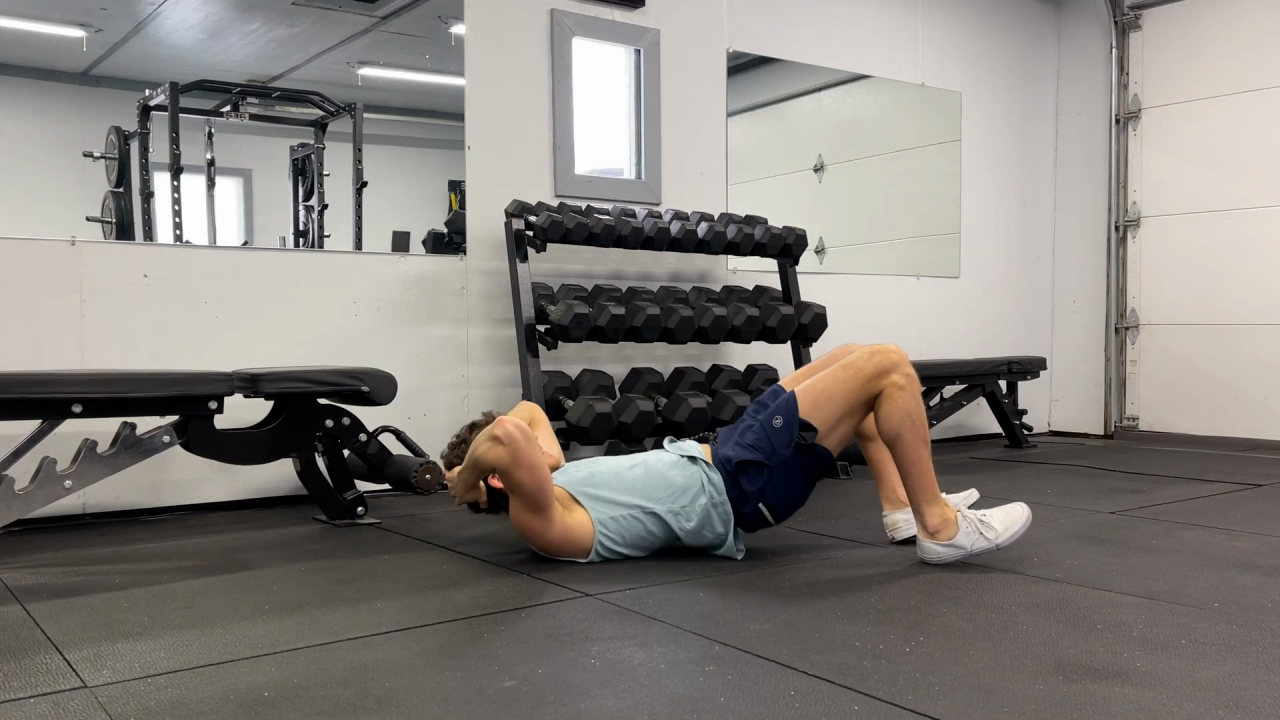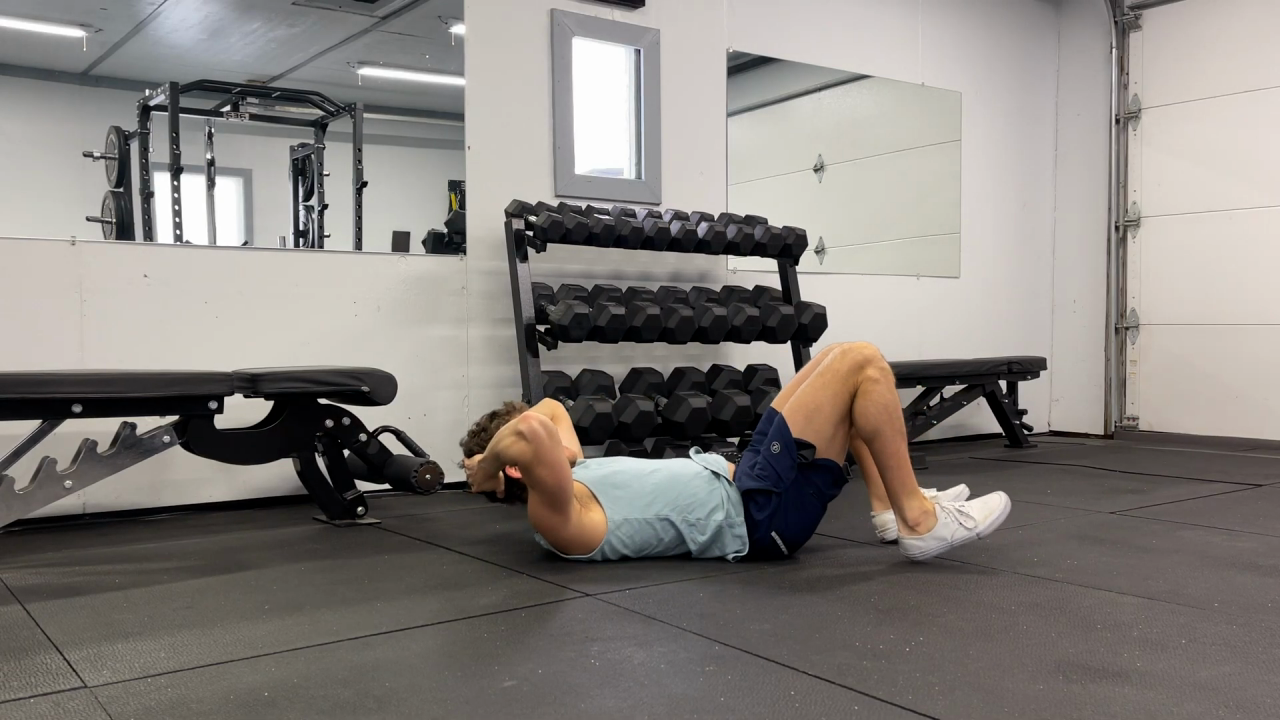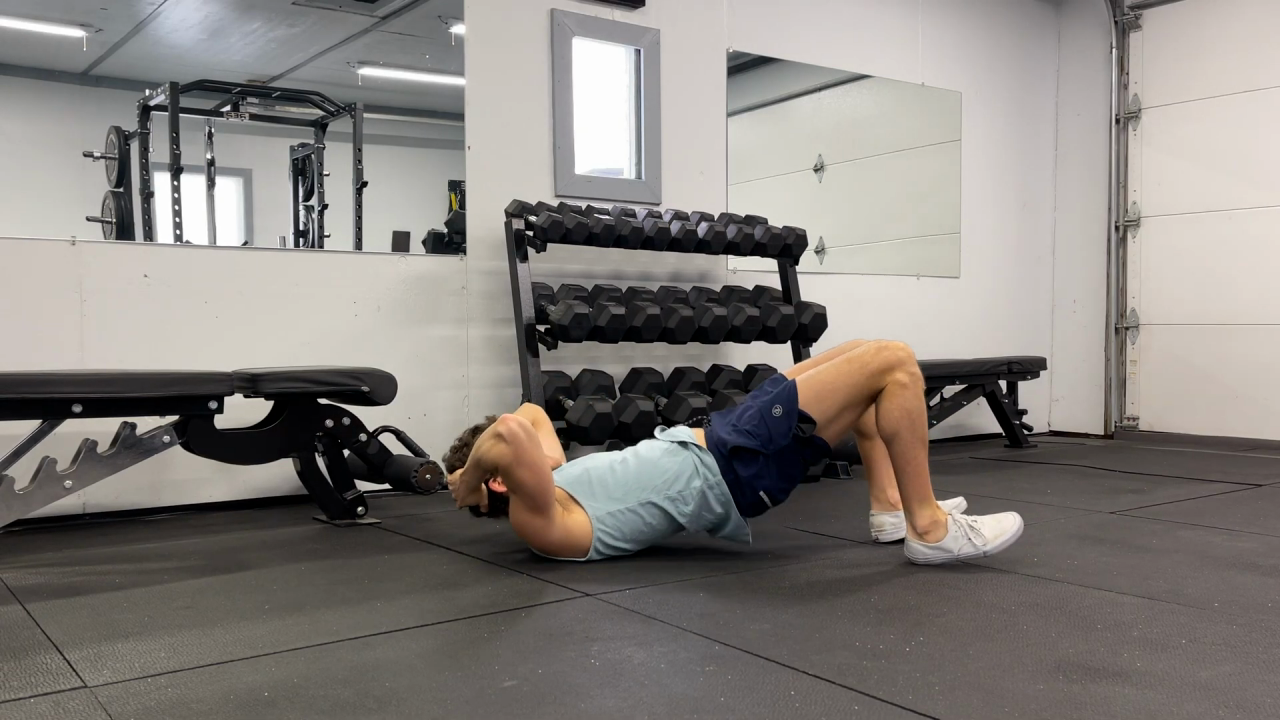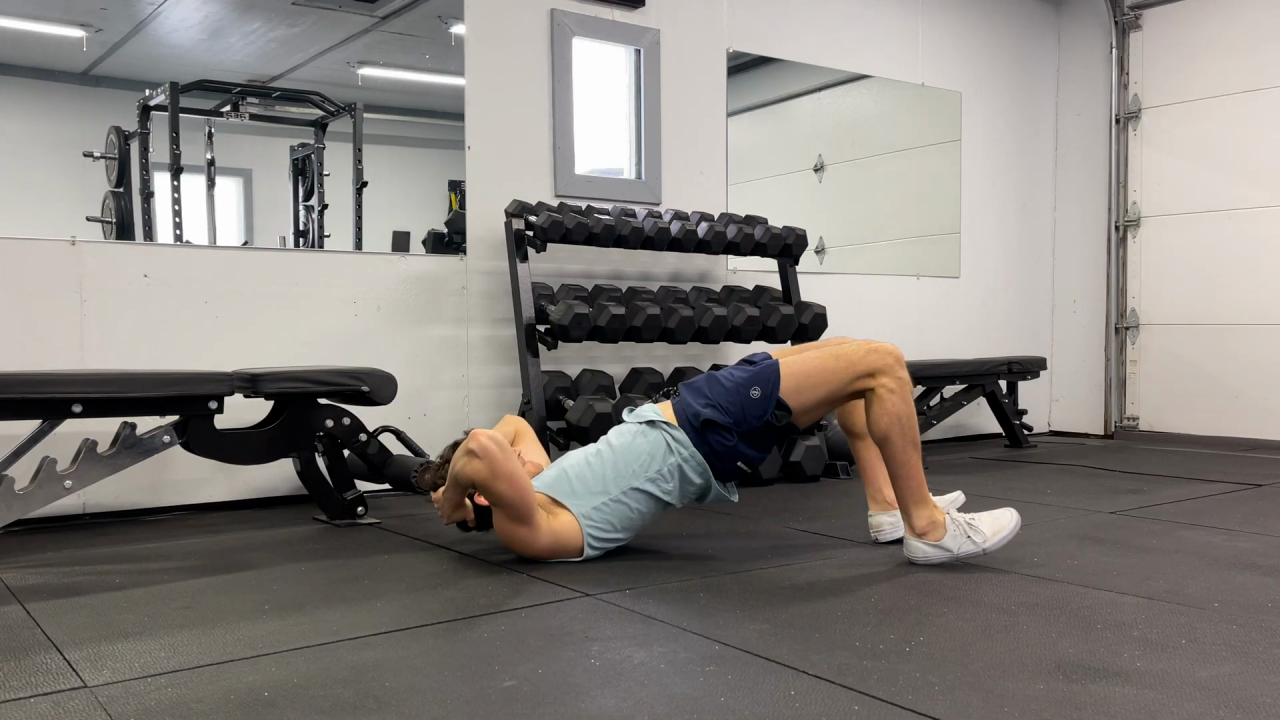
dt=0.4s
person 1, frame 1
left shoulder: (555, 485)
right shoulder: (541, 522)
left elbow: (527, 411)
right elbow: (507, 434)
left wrist: (482, 474)
right wrist: (466, 481)
left hip: (726, 461)
right hip: (744, 484)
left knee: (854, 360)
right knee: (889, 365)
left ankle: (904, 509)
right ankle: (941, 528)
person 1, frame 2
left shoulder: (571, 485)
right shoulder: (558, 520)
left elbow: (549, 409)
right elbow: (532, 431)
left wrist: (530, 456)
right wrist: (482, 471)
left hip: (741, 483)
right hip: (760, 510)
left knee: (843, 361)
right knee: (863, 362)
left ankle: (891, 508)
right ankle: (920, 522)
person 1, frame 3
left shoulder: (554, 488)
right shoulder: (541, 525)
left elbow: (530, 412)
right elbow: (510, 433)
left wrist: (471, 475)
right wrist: (467, 484)
left hip: (726, 443)
right hip: (737, 460)
left knee: (865, 358)
right knee: (896, 362)
left ankle: (892, 511)
right ankle: (931, 530)
person 1, frame 4
left shoulder: (535, 493)
right shoulder: (525, 528)
left elbow: (511, 424)
right elbow: (482, 449)
left wrist: (460, 485)
right wrist: (450, 498)
left hip: (696, 418)
left knee: (850, 354)
right knee: (884, 364)
left ankle: (888, 510)
right ankle: (928, 528)
